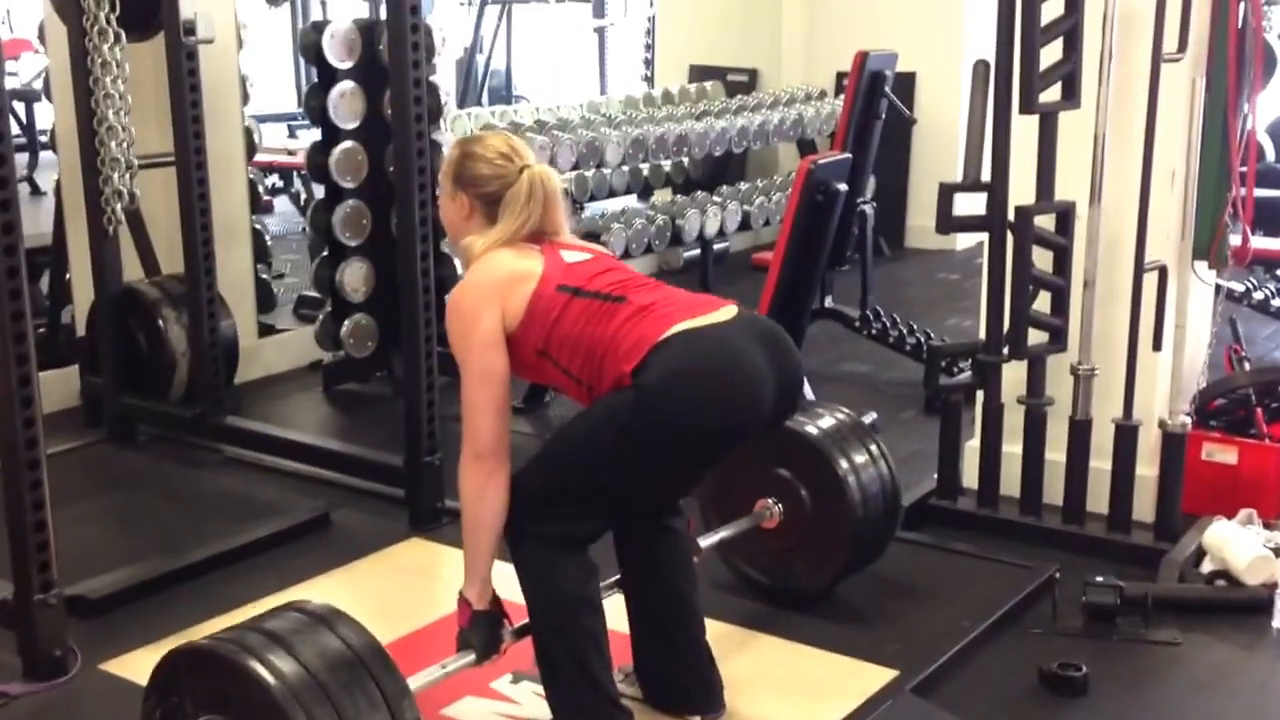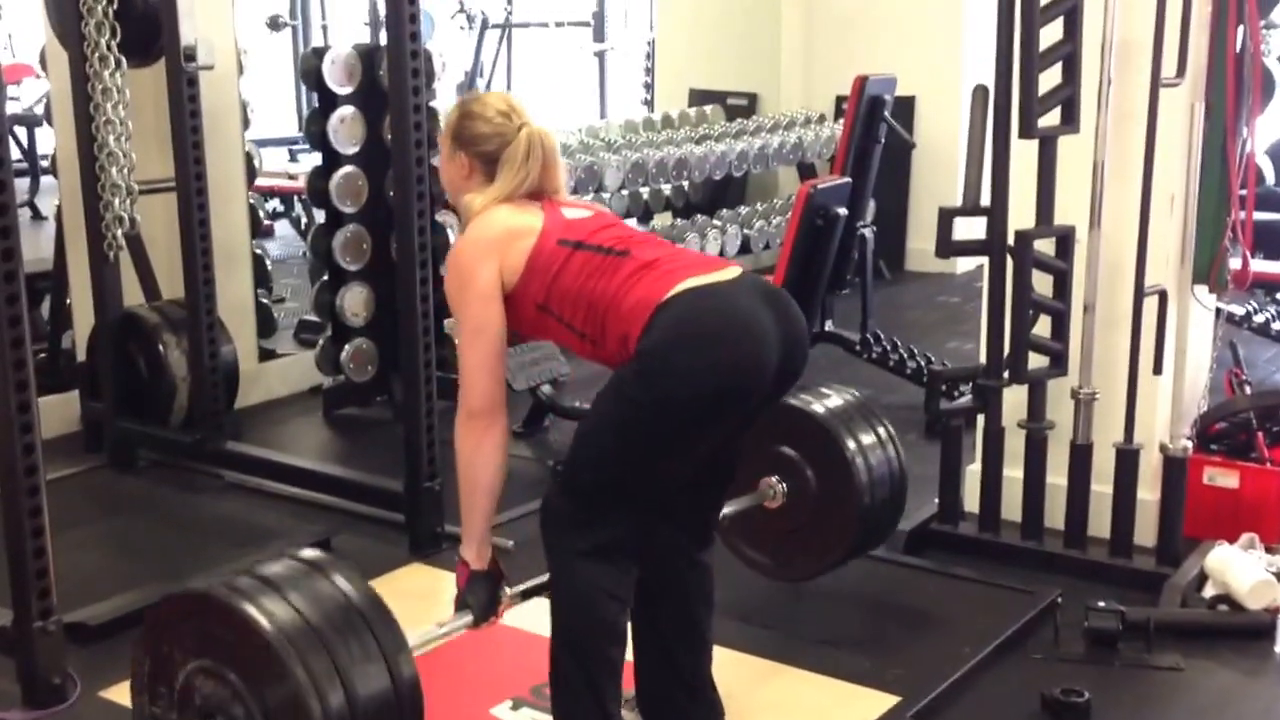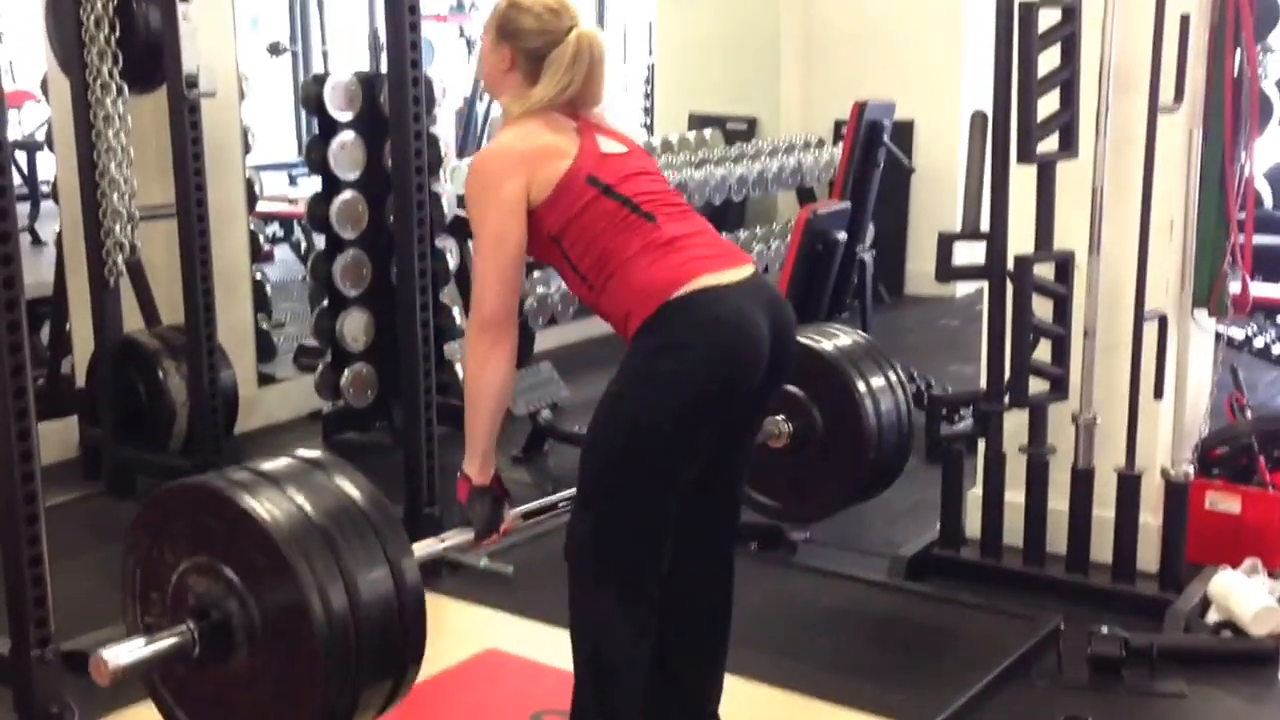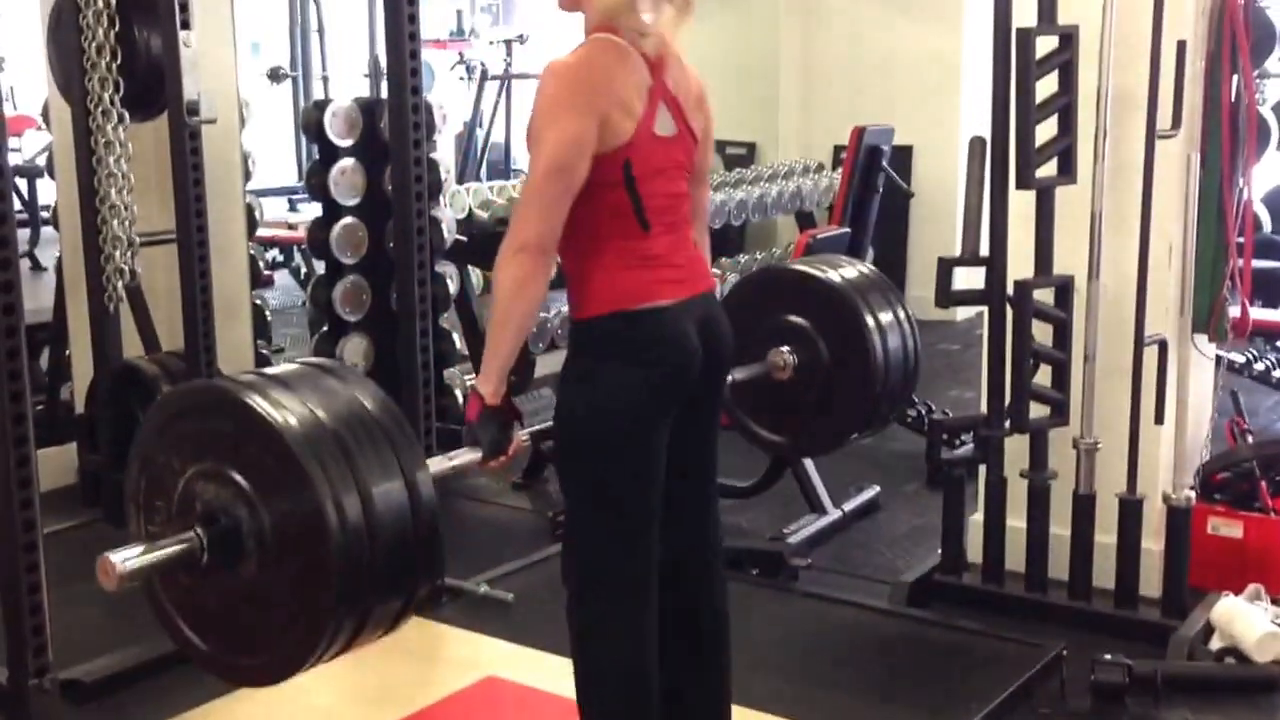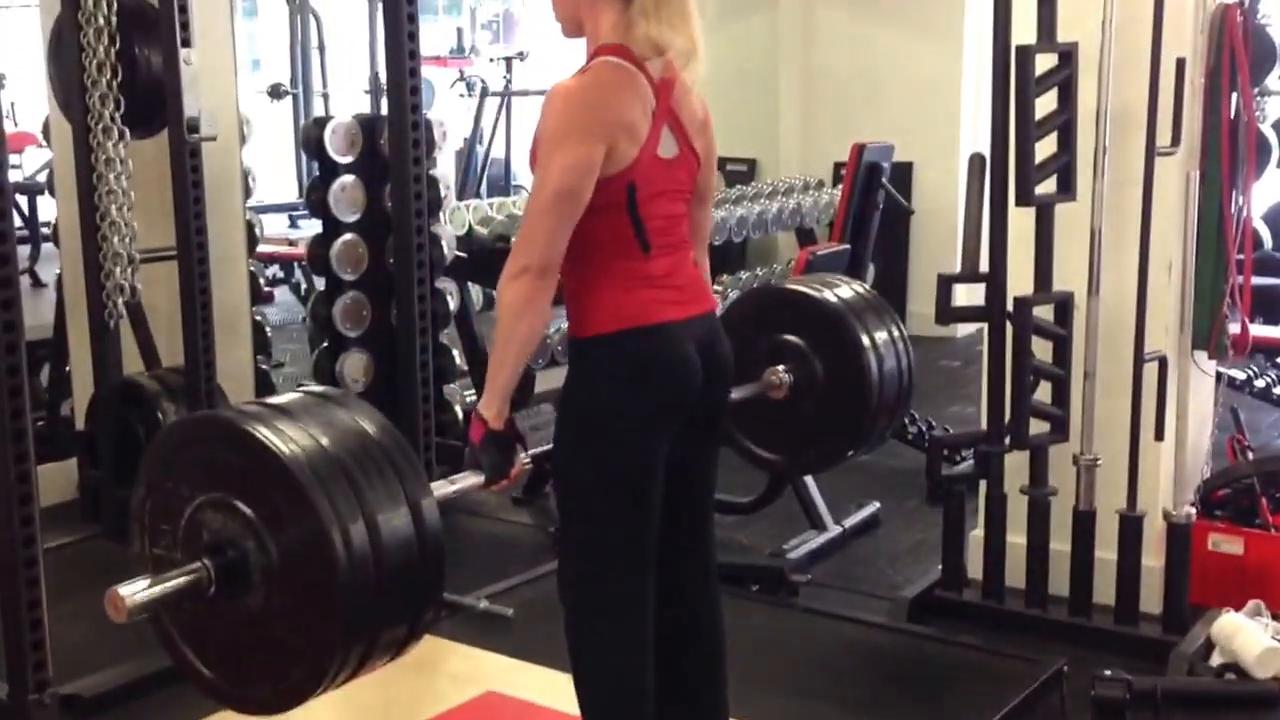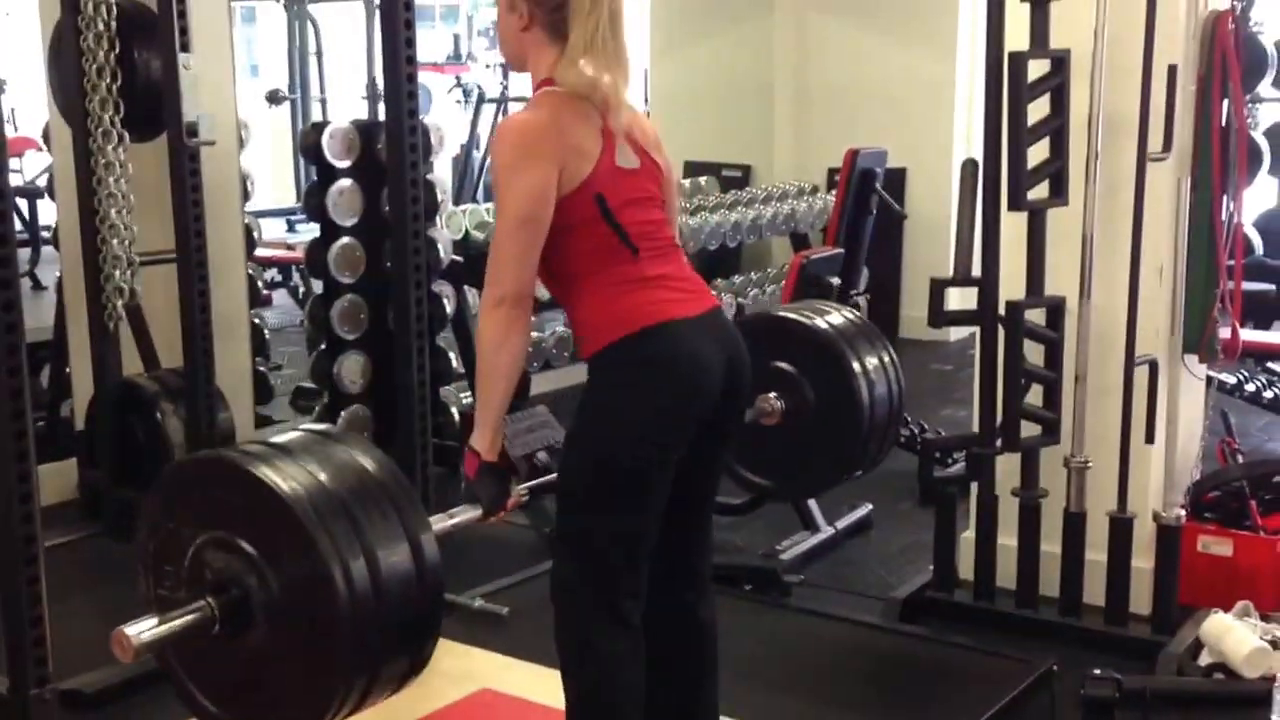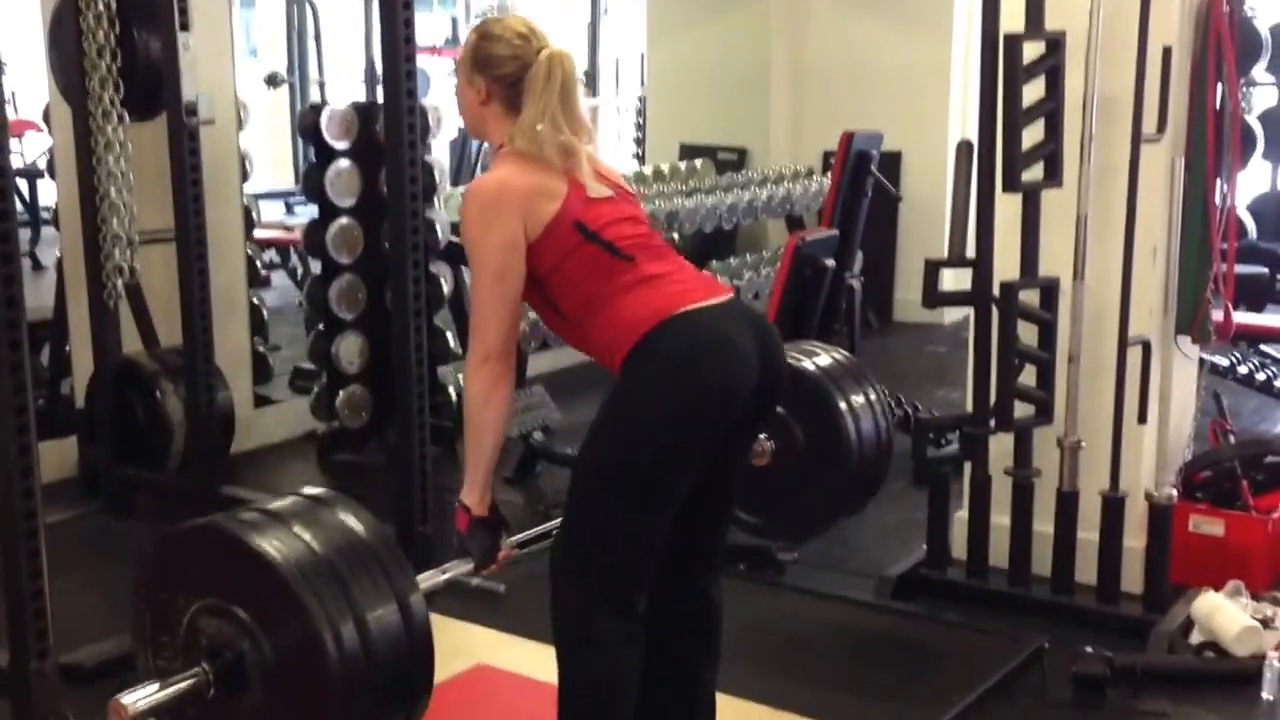
dt=0.4s
person 1, frame 1
left shoulder: (477, 292)
right shoulder: (568, 251)
left elbow: (485, 457)
left wrist: (476, 594)
left hip: (698, 378)
right hip: (768, 355)
left knee: (540, 519)
right knee: (637, 492)
person 1, frame 2
left shoulder: (477, 246)
right shoulder: (569, 212)
left elbow: (482, 415)
left wrist: (475, 555)
left hip: (700, 342)
right hip: (771, 318)
left knee: (583, 530)
right knee: (674, 520)
person 1, frame 3
left shoulder: (508, 154)
right shoulder: (602, 132)
left elbow: (493, 326)
left wrist: (479, 473)
left hip: (691, 334)
right hip: (761, 312)
left knee: (611, 561)
right knee: (700, 543)
person 1, frame 4
left shoulder: (581, 75)
right shoulder: (677, 68)
left elbow: (532, 244)
left wrist: (489, 389)
left hip: (624, 345)
right hip: (698, 327)
left knee: (610, 576)
right knee: (689, 553)
person 1, frame 5
left shoulder: (586, 96)
right shoulder: (685, 92)
left elbow: (534, 268)
left wrist: (492, 411)
left hip: (625, 363)
right hip: (699, 348)
left knee: (606, 591)
right knee: (683, 571)
person 1, frame 6
left shoulder: (530, 133)
right shoulder: (628, 117)
left elbow: (508, 302)
left wrist: (485, 445)
left hip: (647, 367)
right hip: (716, 347)
left knee: (595, 597)
right knee: (678, 579)
person 1, frame 7
left shoulder: (495, 193)
right shoulder: (587, 165)
left elbow: (492, 361)
left wrist: (476, 501)
left hip: (684, 362)
right hip: (748, 341)
left knee: (593, 585)
right knee: (684, 568)
